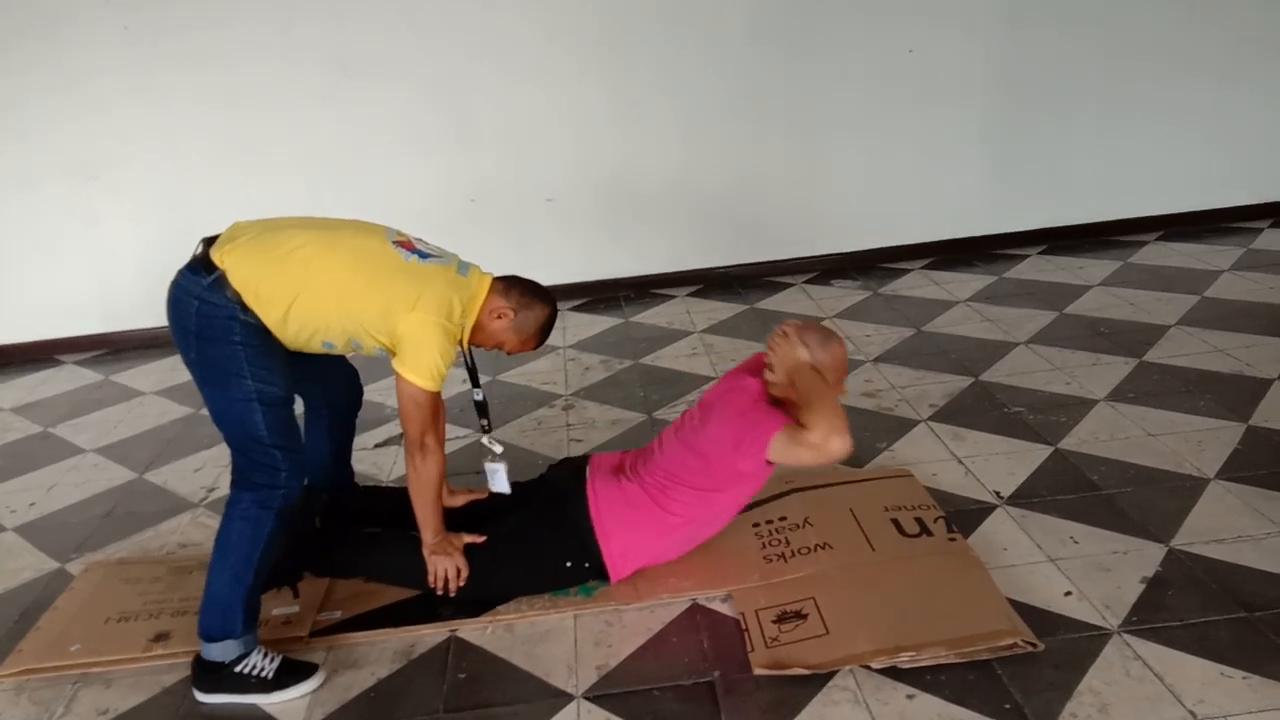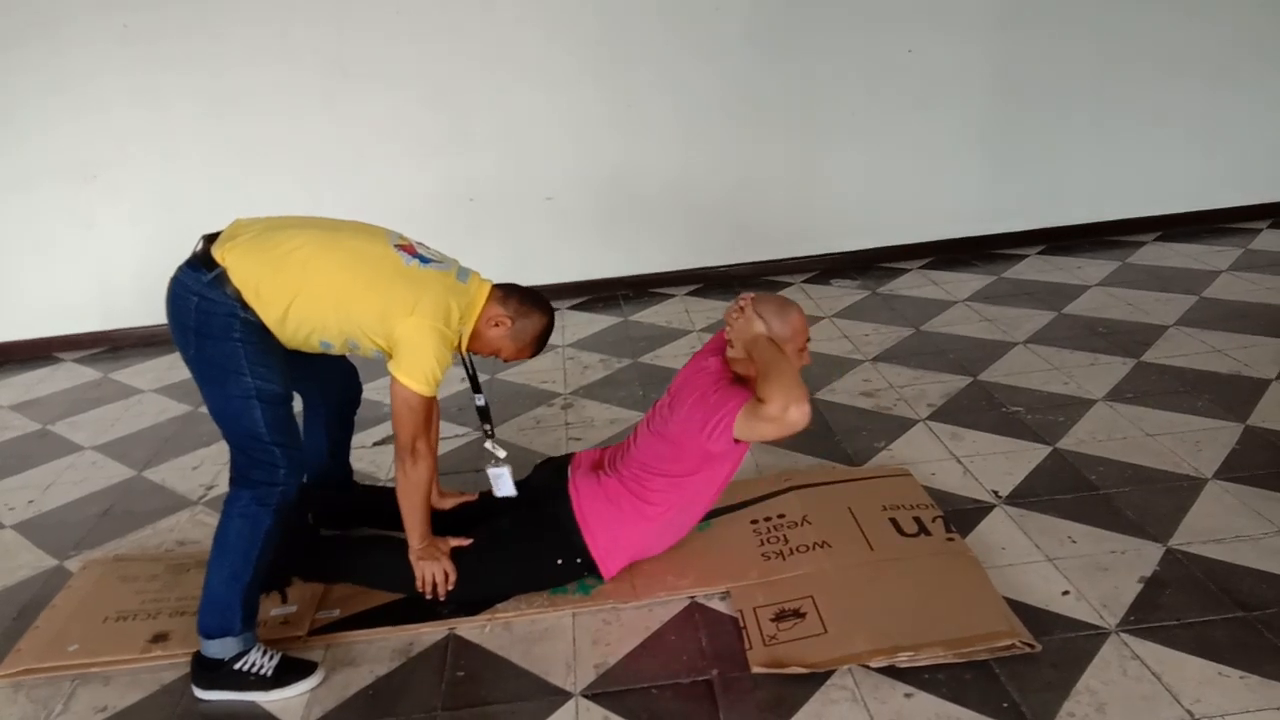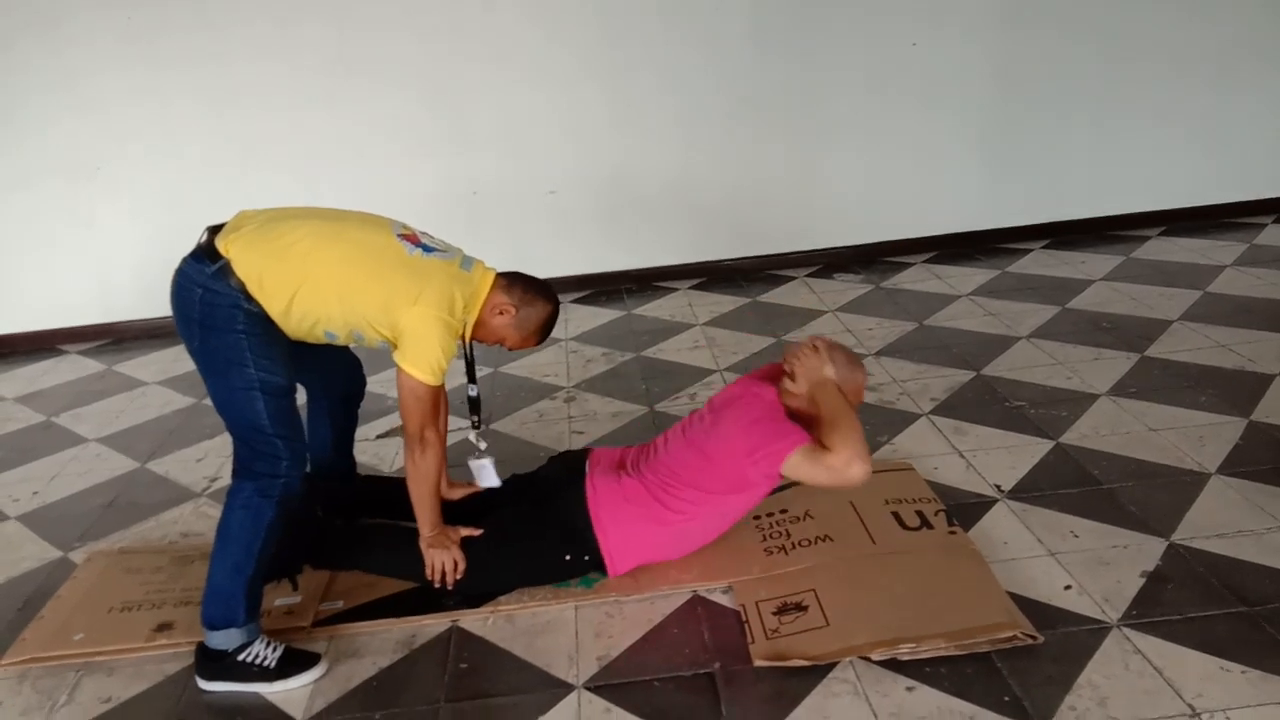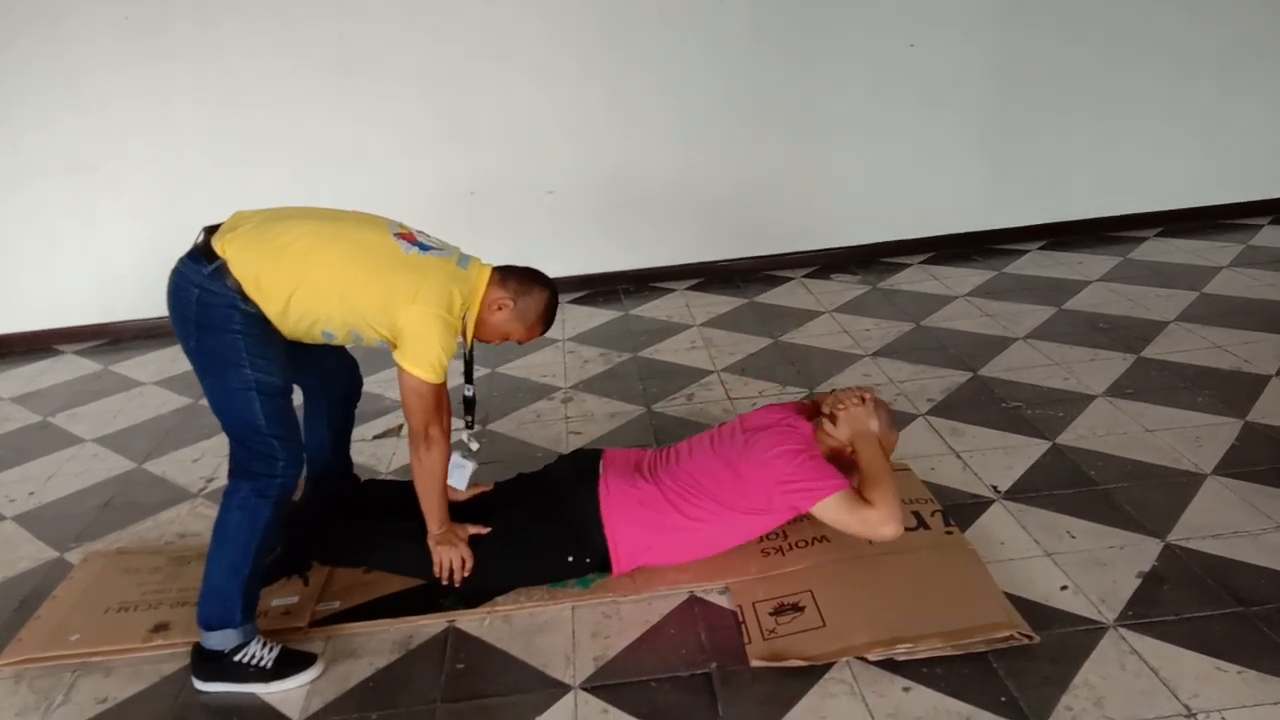
dt=0.2s
person 1, frame 1
left shoulder: (751, 377)
right shoulder: (753, 421)
left elbow: (780, 362)
right elbow: (832, 440)
right wrist: (804, 366)
left hip: (582, 485)
right hip: (583, 540)
left knee: (455, 522)
right knee: (452, 573)
left ankle: (323, 508)
right ankle: (300, 548)
person 1, frame 2
left shoulder: (718, 354)
right shoulder: (720, 402)
right elbow: (791, 412)
right wrist: (757, 338)
left hip: (570, 483)
right hip: (573, 538)
left knee: (445, 521)
left ankle: (314, 504)
right ankle: (290, 553)
person 1, frame 3
left shoulder: (763, 385)
right shoulder: (768, 429)
left elbow: (791, 373)
right elbow: (852, 464)
right wrist: (823, 384)
left hip: (585, 479)
right hip: (585, 537)
left knee: (456, 512)
left ankle: (323, 500)
right ankle: (305, 541)
person 1, frame 4
left shoulder: (791, 416)
right shoulder: (796, 461)
right elbow: (884, 521)
left wrist: (836, 408)
right wrist: (866, 436)
left hip: (594, 477)
right hip: (593, 534)
left knee: (457, 513)
left ankle: (325, 504)
right ankle: (311, 536)
person 2, frame 1
left shoulder: (454, 283)
right shoulder: (433, 319)
left elbow: (428, 401)
right elbow: (422, 443)
left wrist: (441, 492)
right wrist: (434, 539)
left hip: (240, 276)
right hip: (218, 308)
left knee: (337, 392)
right knee: (275, 474)
right ankle: (224, 656)
person 2, frame 2
left shoulder: (453, 289)
right shoulder: (430, 324)
left elbow: (424, 404)
right elbow: (412, 447)
left wrist: (432, 493)
right wrist: (421, 545)
left hip: (241, 274)
right hip: (218, 303)
left knee: (335, 390)
right knee: (273, 471)
right ankle: (224, 653)
person 2, frame 3
left shoulder: (458, 279)
right shoulder: (435, 314)
left elbow: (432, 393)
right elbow: (421, 436)
left wrist: (440, 483)
right wrist: (432, 534)
left hip: (248, 265)
right hip: (221, 296)
left knee: (339, 382)
right knee: (276, 463)
right ankle: (227, 644)
person 2, frame 4
left shoulder: (454, 275)
right shoulder: (434, 312)
left elbow: (434, 394)
right elbow: (426, 433)
left wrist: (443, 485)
right wrist: (439, 530)
left hip: (242, 263)
right hip: (217, 296)
left knee: (336, 382)
right knee: (272, 464)
right ankle: (223, 645)
